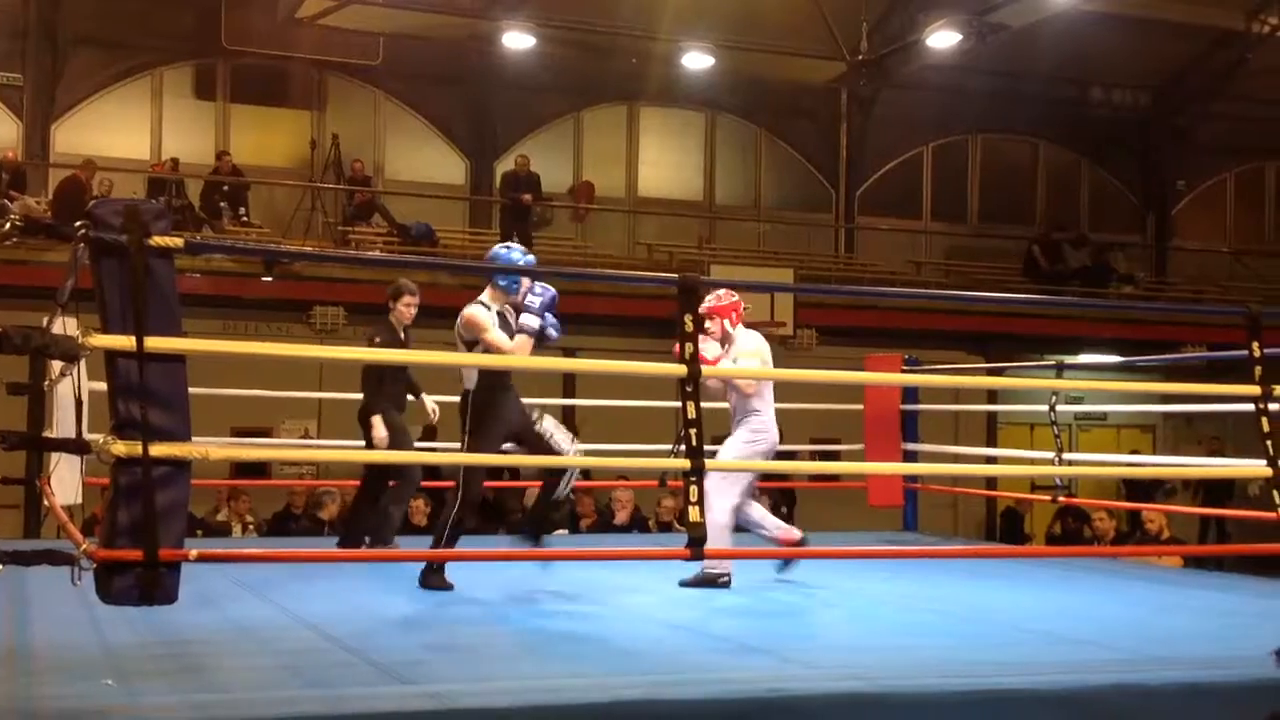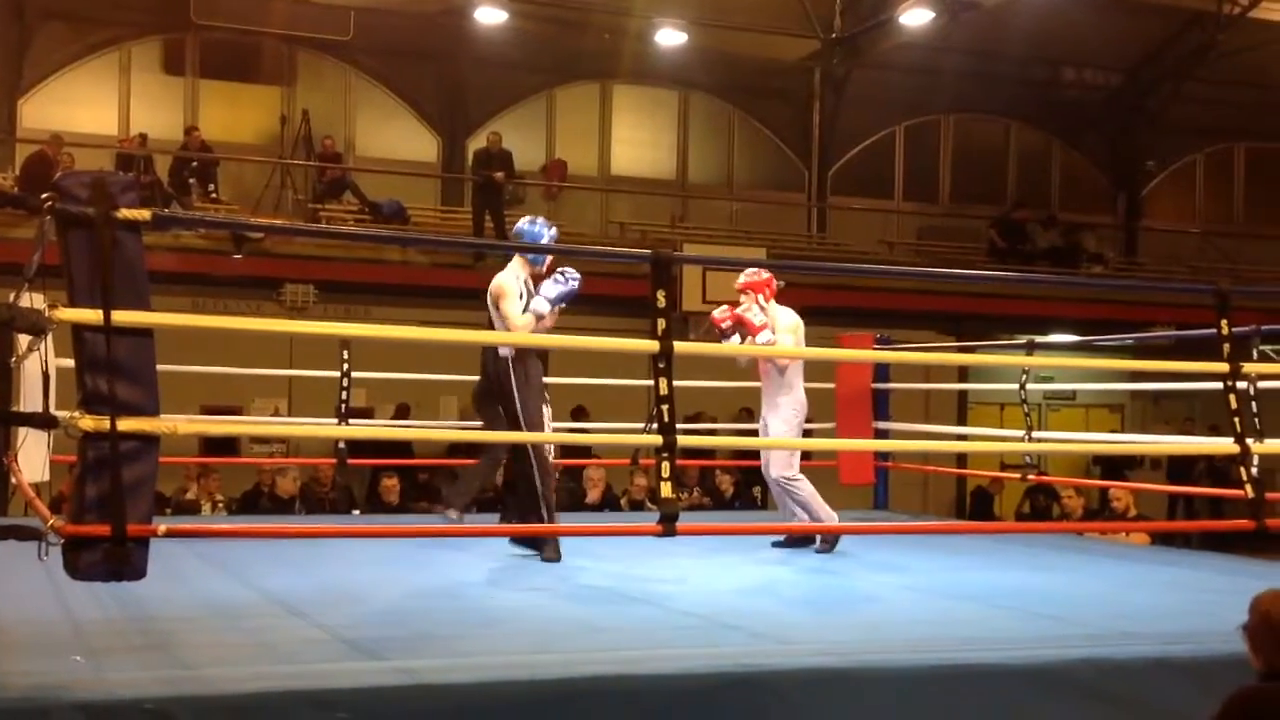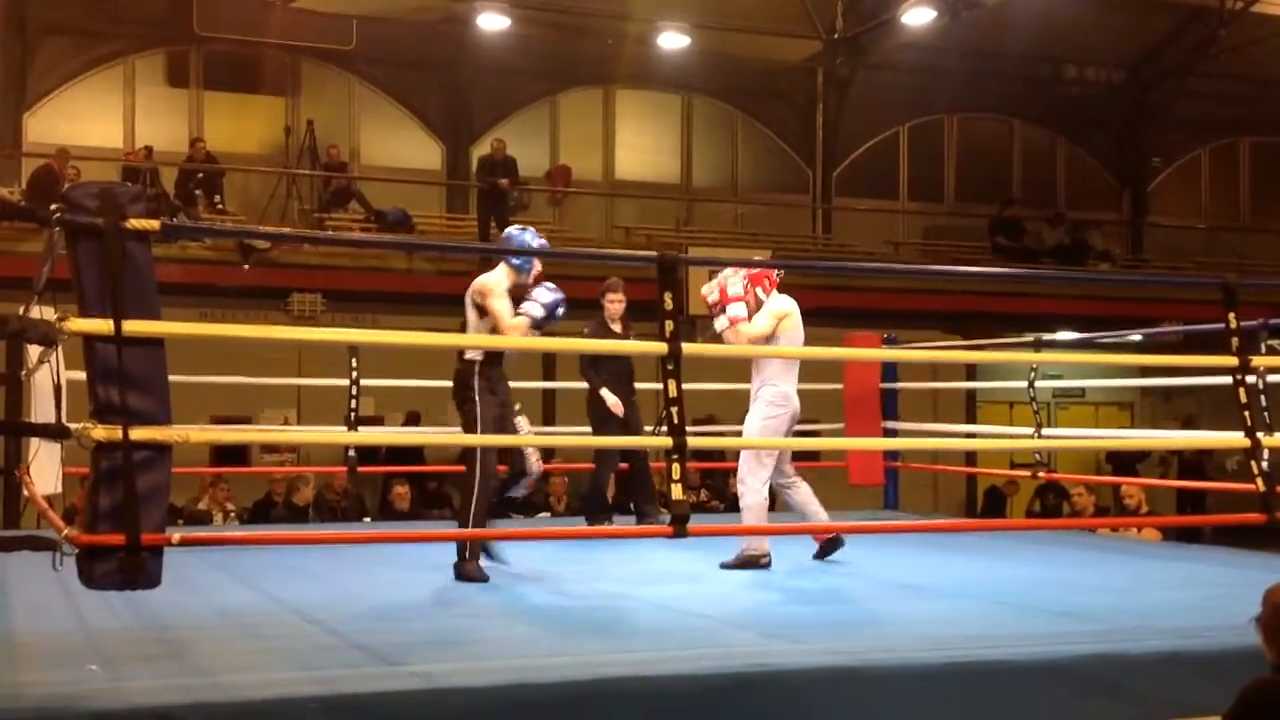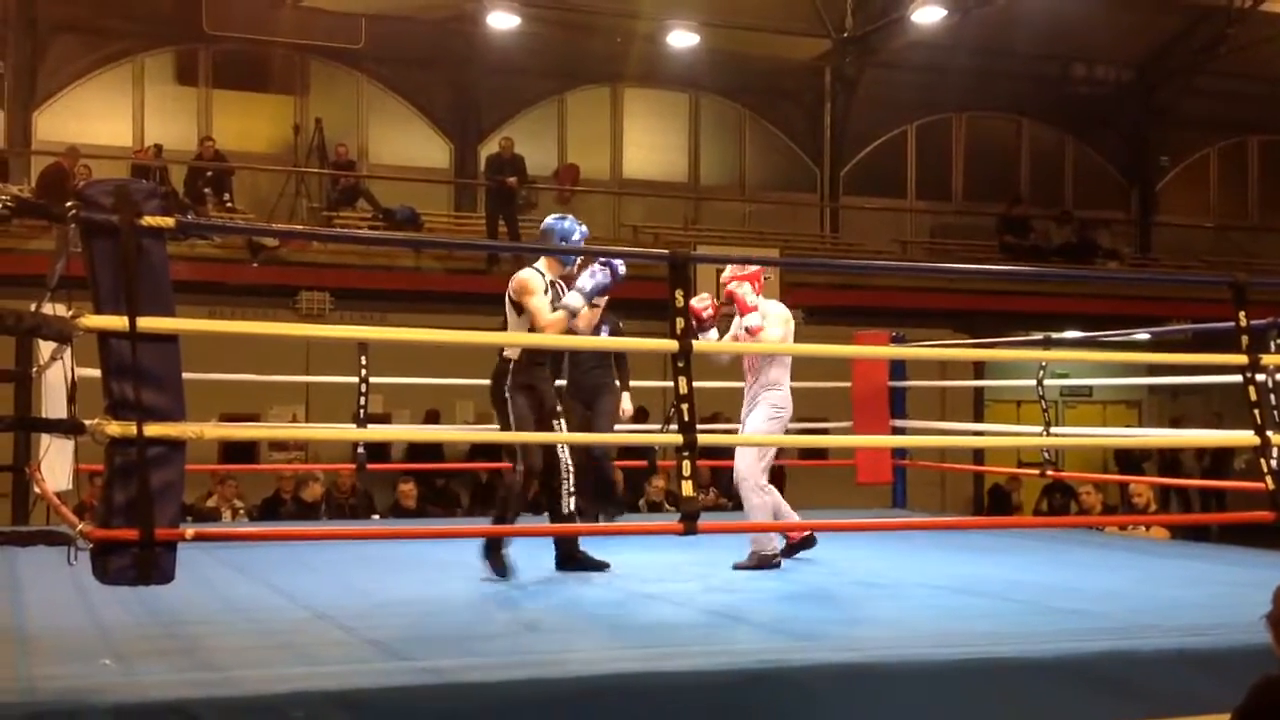
dt=1s
person 1, frame 1
left shoulder: (508, 311)
right shoulder: (474, 315)
right elbow: (511, 352)
left wrist: (538, 330)
right wrist: (532, 316)
left hip: (510, 403)
right hip: (480, 410)
left knee: (568, 456)
right knee: (470, 491)
left ankle: (535, 525)
right ankle: (434, 566)
person 1, frame 2
left shoulder: (525, 282)
right shoulder: (505, 281)
left elbow: (539, 328)
right elbow: (519, 331)
left wrist: (558, 299)
right wrist: (546, 299)
left hip: (529, 370)
right hip: (510, 372)
right knee: (536, 456)
left ankle: (523, 528)
right ankle: (545, 535)
person 1, frame 3
left shoulder: (505, 289)
right shoulder: (489, 283)
right elbow: (510, 332)
left wrist: (539, 317)
right wrist: (536, 306)
left hip: (495, 381)
right hip: (476, 380)
right knee: (481, 466)
left ankle: (475, 534)
right ankle: (467, 558)
person 1, frame 4
left shoulder: (557, 285)
right shoulder: (527, 279)
left elbow: (581, 328)
right elbow: (548, 329)
left wrist: (599, 290)
right wrist: (581, 293)
left hip: (542, 382)
right hip: (515, 382)
left knee: (559, 467)
right knee: (528, 464)
left ankle: (568, 551)
right ankle: (495, 543)
person 2, frame 1
left shoulder: (749, 341)
right shoulder: (728, 346)
left elbow: (748, 386)
right elbow: (713, 386)
left wrist: (714, 360)
right wrist: (694, 360)
left hip: (755, 429)
right hip: (750, 432)
left knee: (716, 490)
right knee: (734, 500)
left ankle: (716, 569)
right ankle: (788, 535)
person 2, frame 2
left shoulder: (785, 319)
right shoulder: (762, 319)
left elbow: (783, 359)
left wrist: (758, 330)
right wrist: (729, 332)
left hip: (787, 404)
right hip: (770, 404)
left knee: (783, 472)
right knee: (771, 472)
left ankle: (828, 523)
person 2, frame 3
left shoulder: (780, 305)
right shoulder: (774, 310)
left elbow: (746, 338)
right elbow: (738, 342)
left wrist: (733, 301)
right wrist: (718, 310)
left hip: (773, 399)
right hip: (778, 400)
left knee: (752, 473)
right knee: (783, 476)
left ankle: (755, 550)
right ankle: (827, 533)
person 2, frame 4
left shoulder: (775, 311)
right shoulder: (741, 319)
left elbow: (767, 344)
left wrist: (747, 309)
right wrist: (704, 324)
left hip: (772, 402)
right hip: (752, 403)
left knee: (747, 472)
right knee: (750, 476)
left ankle: (765, 550)
right ankle: (798, 532)
person 3, frame 1
left shoulder: (404, 335)
right shoulder: (381, 336)
right elbow: (369, 382)
left wrist: (423, 396)
right wrist: (376, 421)
left hip: (392, 411)
right hip: (381, 413)
left knee: (376, 478)
right knee: (410, 475)
left ankle: (351, 540)
right ankle: (382, 538)
person 3, frame 2
left shoulder: (515, 321)
right shoulder: (502, 320)
right elbow: (493, 362)
right wrist: (514, 395)
left hip: (505, 393)
right hip: (495, 393)
left knee: (518, 452)
right knee: (496, 451)
left ankle: (513, 513)
right ankle: (454, 503)
person 3, frame 3
left shoulder: (627, 329)
right shoulder: (593, 330)
right elbow: (585, 369)
right wrist: (605, 394)
left hip: (627, 400)
right hip: (603, 401)
left knee: (639, 456)
right knee: (606, 458)
left ankle: (646, 513)
right ankle: (596, 515)
person 3, frame 4
left shoulder: (611, 323)
left elbow: (621, 361)
left wrist: (625, 394)
left hip: (605, 391)
right hip: (575, 394)
left knee: (599, 449)
right knee: (580, 454)
left ankle: (609, 502)
right ankle: (588, 511)
